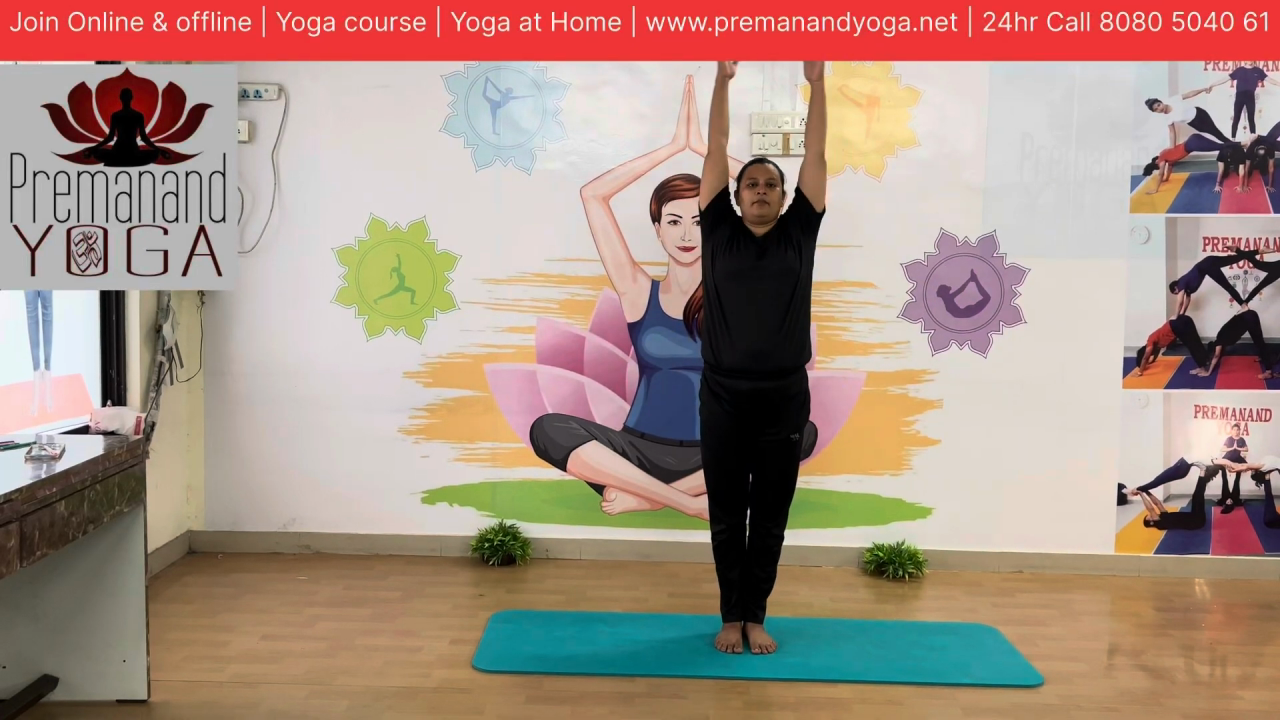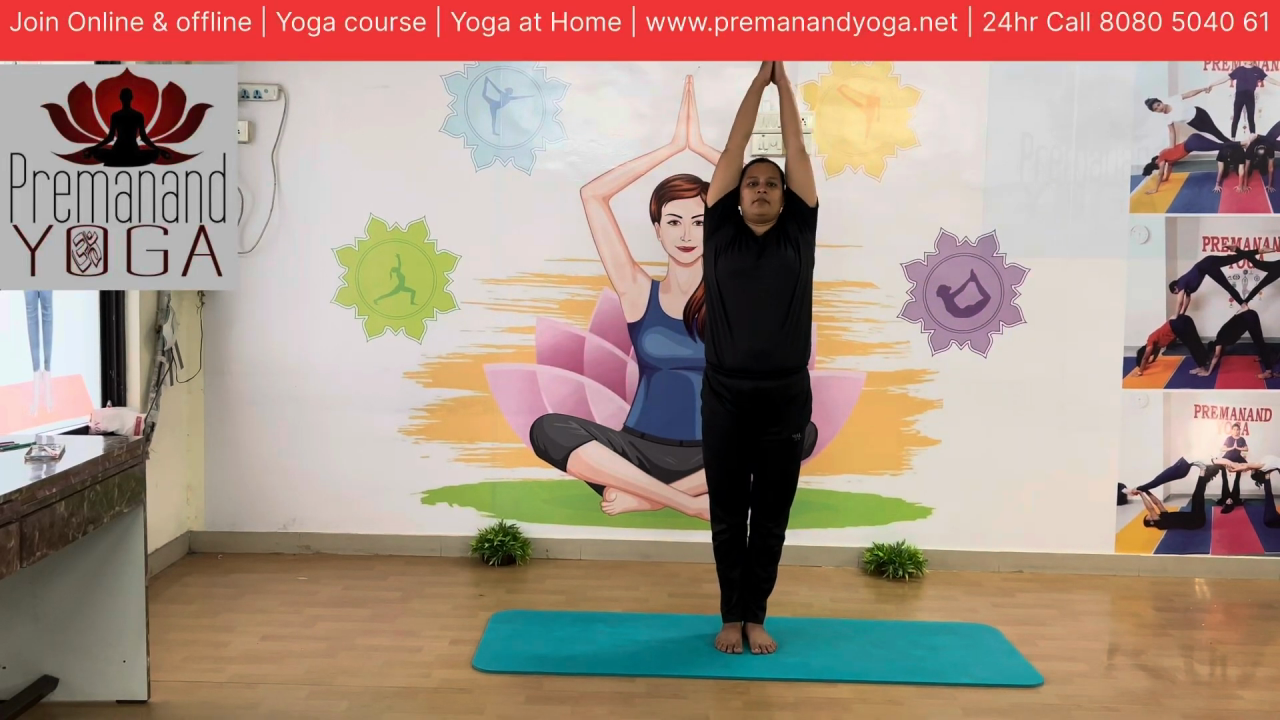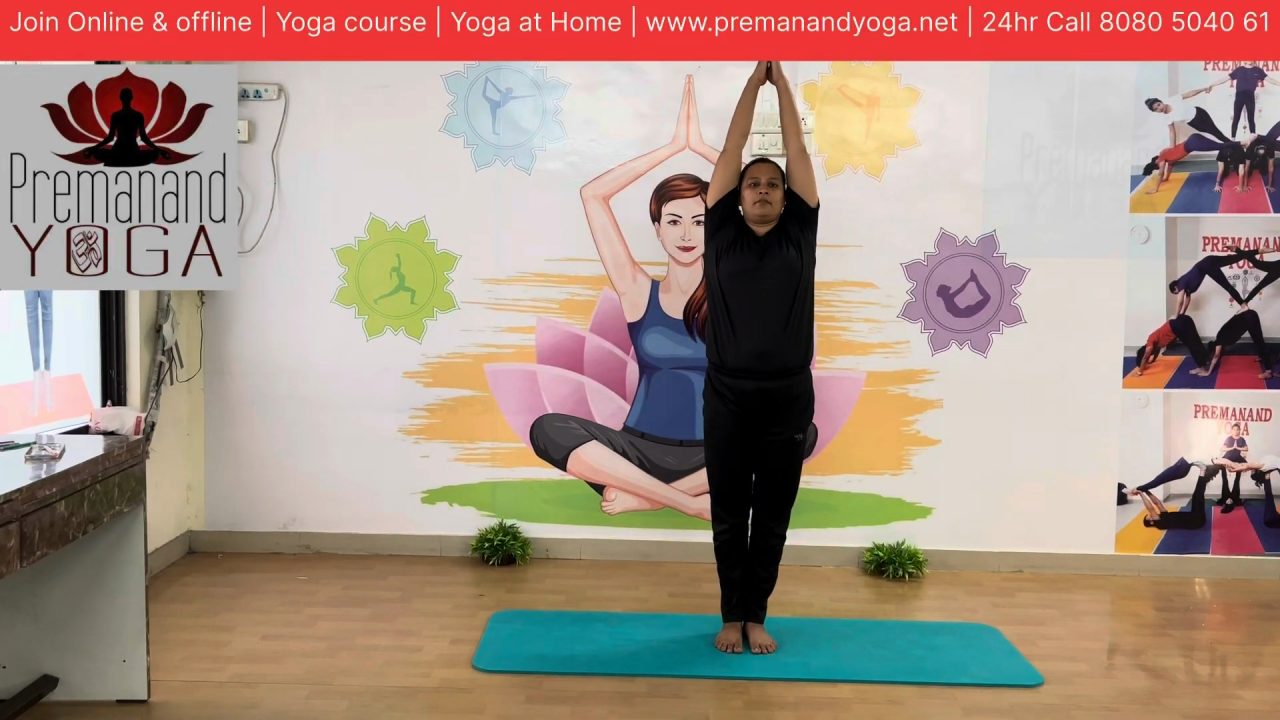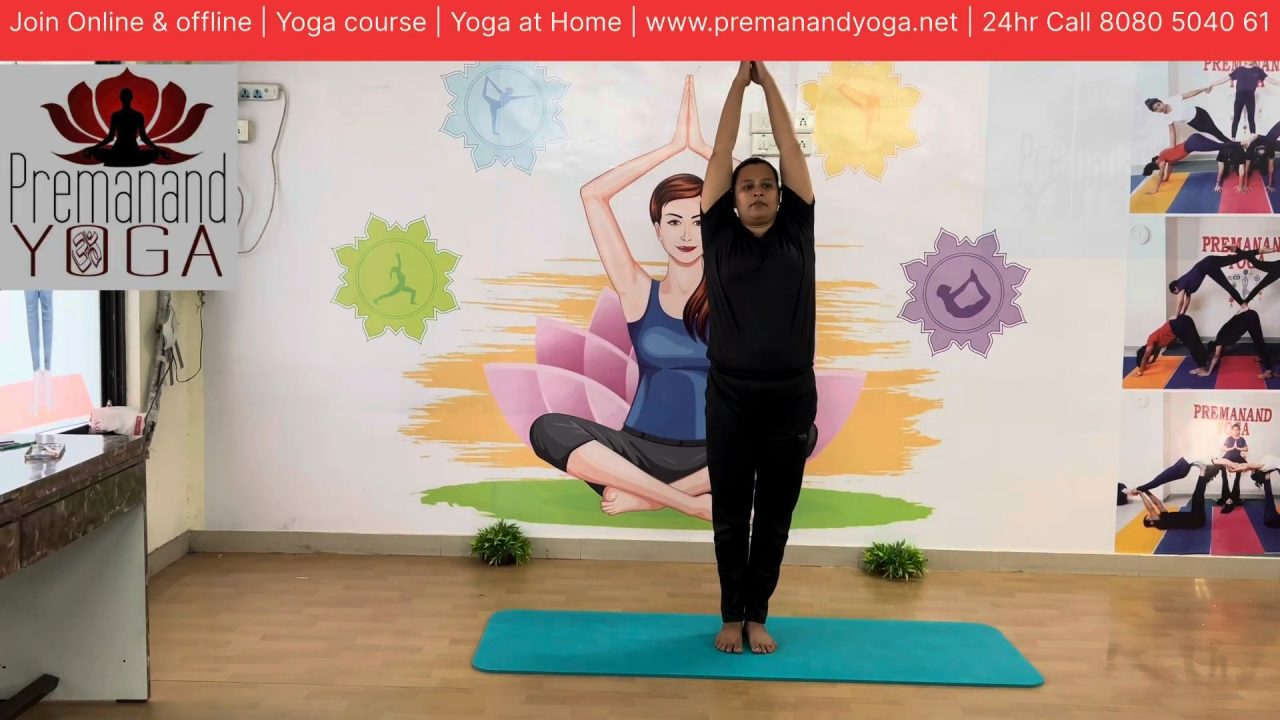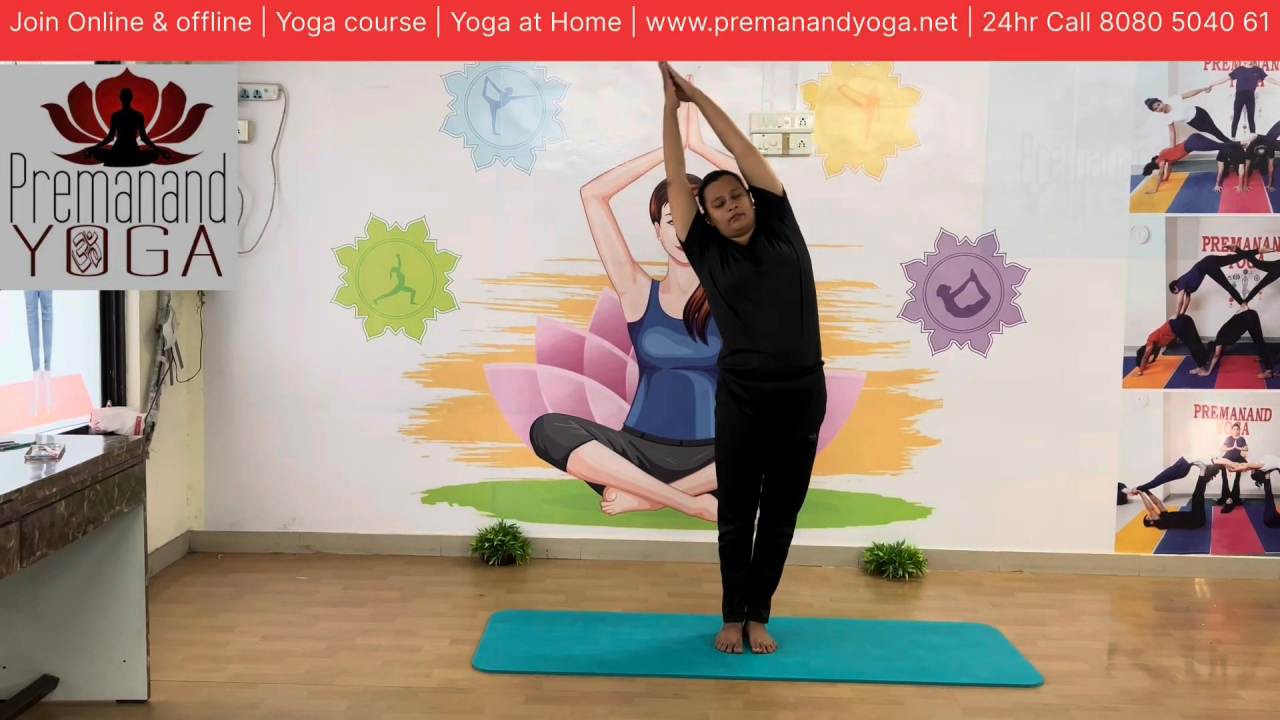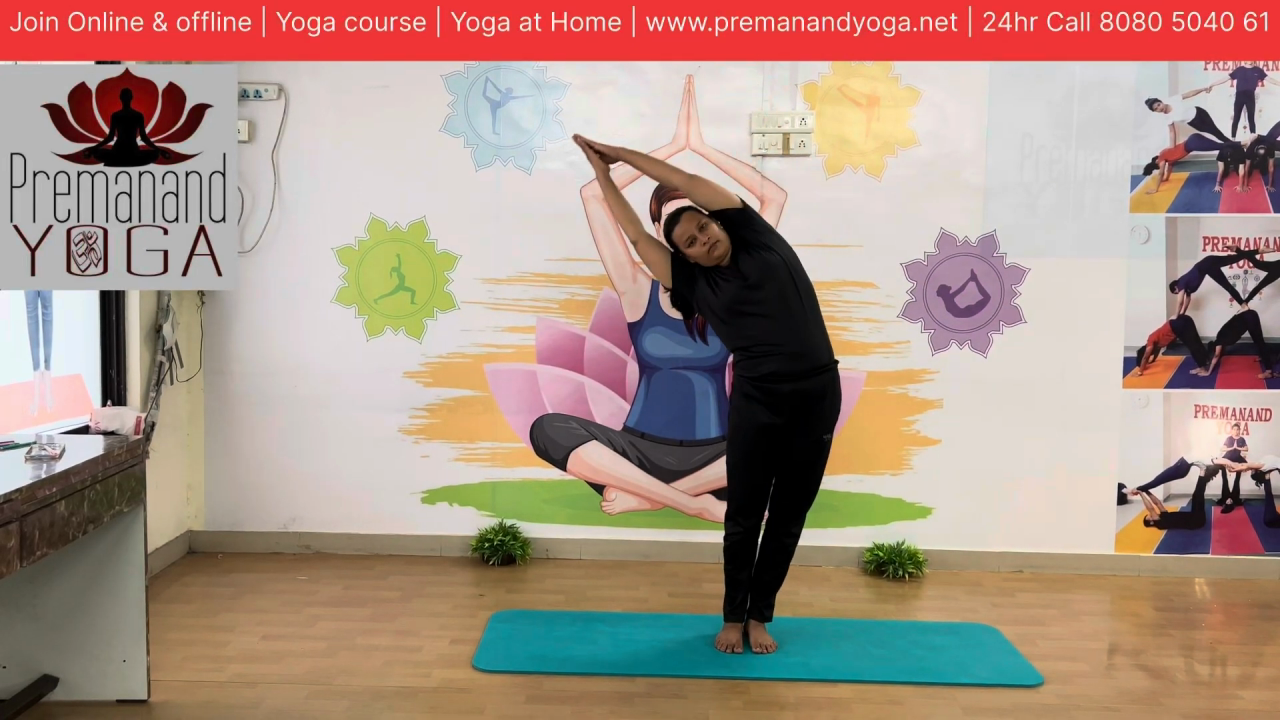
dt=0.4s
person 1, frame 1
left shoulder: (799, 233)
right shoulder: (719, 231)
left elbow: (815, 156)
right elbow: (715, 151)
left wrist: (817, 85)
right wrist: (721, 80)
left hip: (784, 397)
right hip: (723, 396)
left knee: (770, 516)
right knee: (726, 515)
left ankle: (755, 615)
right ankle: (730, 615)
person 1, frame 2
left shoulder: (799, 231)
right shoulder: (721, 231)
left elbow: (798, 151)
right elbow: (733, 150)
left wrist: (784, 82)
right wrist: (757, 82)
left hip: (785, 396)
right hip: (725, 395)
left knee: (771, 516)
right knee: (728, 514)
left ankle: (756, 614)
right ankle: (731, 615)
person 1, frame 3
left shoulder: (800, 232)
right shoulder: (722, 232)
left elbow: (798, 150)
right elbow: (730, 151)
left wrist: (782, 83)
right wrist: (753, 82)
left hip: (787, 396)
right hip: (728, 395)
left knee: (772, 515)
right knee: (729, 513)
left ankle: (756, 615)
right ankle: (731, 615)
person 1, frame 4
left shoulder: (797, 231)
right shoulder: (719, 236)
left elbow: (790, 149)
right elbow: (719, 156)
left wrist: (768, 83)
right wrist: (737, 86)
left hip: (791, 395)
right hip: (731, 395)
left knee: (774, 516)
right knee: (730, 514)
left ankle: (758, 615)
right ankle: (732, 615)
person 1, frame 5
left shoulder: (781, 228)
right shoulder: (708, 253)
left elbow: (744, 152)
right elbow: (676, 183)
left wrist: (697, 95)
right wrist: (670, 110)
left hip: (802, 392)
right hip: (742, 395)
left knee: (780, 514)
right knee: (736, 513)
left ankle: (758, 616)
right ankle: (732, 616)
person 1, frame 6
left shoulder: (754, 234)
right shoulder: (695, 283)
left elbow: (689, 183)
right elbow: (638, 238)
left wrist: (623, 152)
right wrist: (603, 173)
left hip: (818, 393)
right hip: (756, 401)
left knee: (789, 515)
right knee: (743, 515)
left ankle: (759, 616)
right ankle: (733, 615)
person 2, frame 1
right shoulder: (638, 291)
right elbow: (592, 195)
left wrist: (700, 144)
right wrist: (673, 146)
right hip: (642, 452)
left knee: (800, 433)
right knee: (548, 430)
left ankle: (646, 496)
right ankle: (694, 502)
person 2, frame 2
right shoulder: (637, 290)
right elbow: (592, 195)
left wrist: (699, 145)
right wrist: (673, 145)
left hip: (712, 458)
right hip: (641, 452)
left knee: (800, 432)
right knee: (547, 430)
left ankle: (645, 496)
right ankle: (693, 503)
person 2, frame 3
right shoulder: (638, 291)
right elbow: (593, 195)
left wrist: (700, 145)
right wrist: (673, 146)
left hip: (712, 457)
right hip: (641, 452)
left knee: (800, 431)
right knee: (548, 429)
left ankle: (647, 496)
right ankle: (695, 502)
person 2, frame 4
right shoulder: (637, 291)
right elbow: (592, 195)
left wrist: (700, 145)
right wrist: (674, 146)
left hip: (710, 456)
right hip: (641, 452)
right knee: (548, 430)
left ankle: (644, 495)
right ankle: (693, 501)
person 2, frame 5
right shoulder: (636, 291)
right elbow: (593, 196)
left wrist: (697, 145)
left hip: (712, 455)
right hip: (641, 452)
right knee: (548, 430)
left ankle: (644, 495)
right ankle: (693, 501)
person 2, frame 6
right shoulder: (638, 290)
left elbow: (775, 197)
right elbow: (592, 193)
left wrist: (699, 145)
right wrist: (673, 146)
left hip: (713, 456)
right hip: (642, 452)
right knee: (548, 430)
left ankle: (647, 495)
right ankle: (696, 503)
